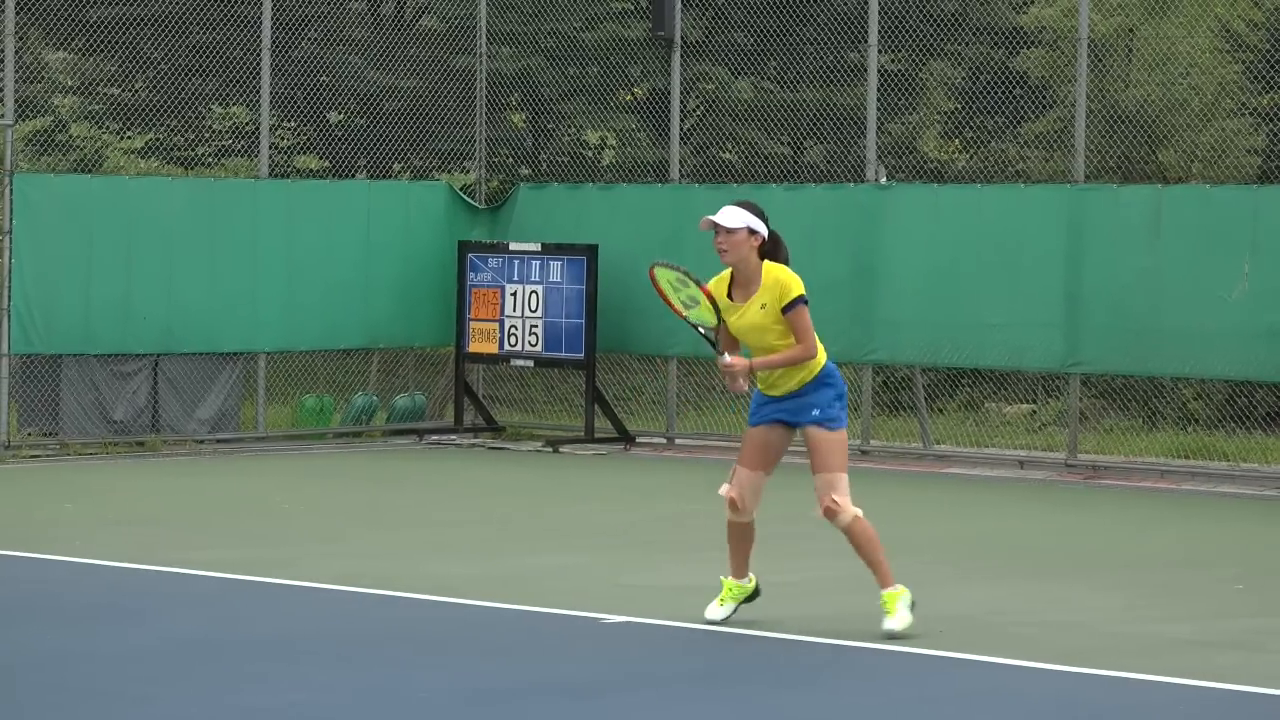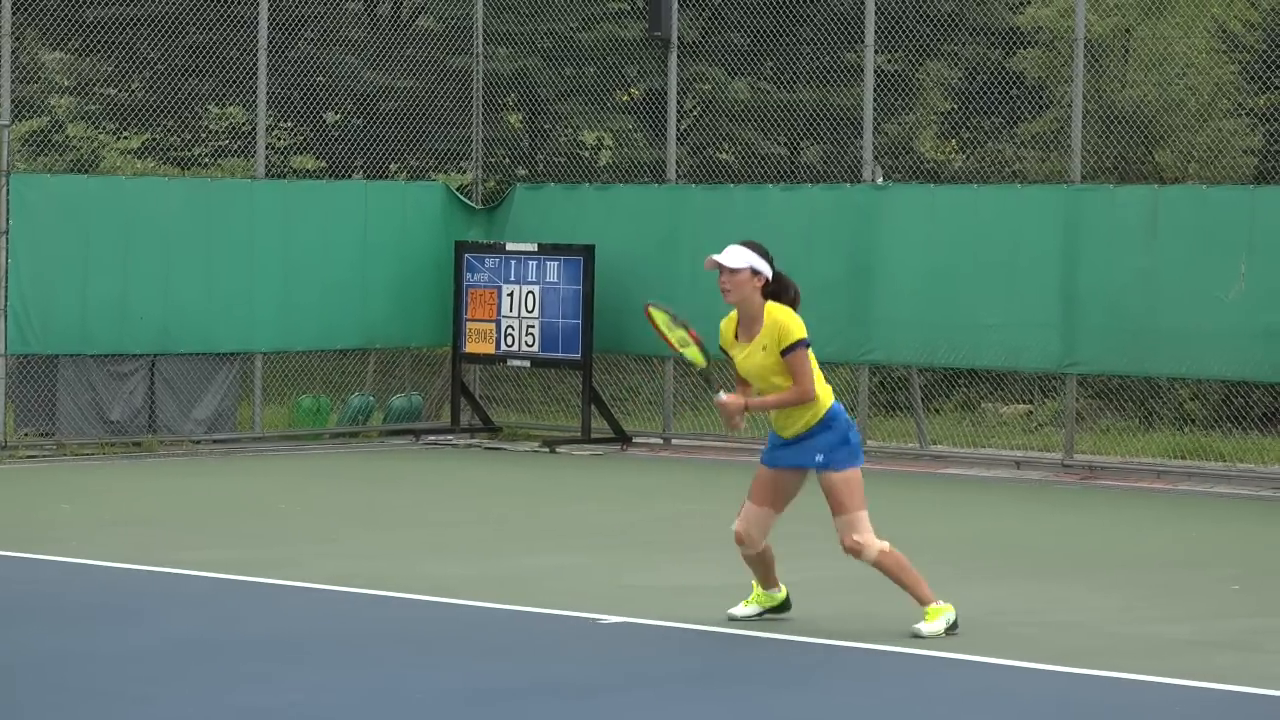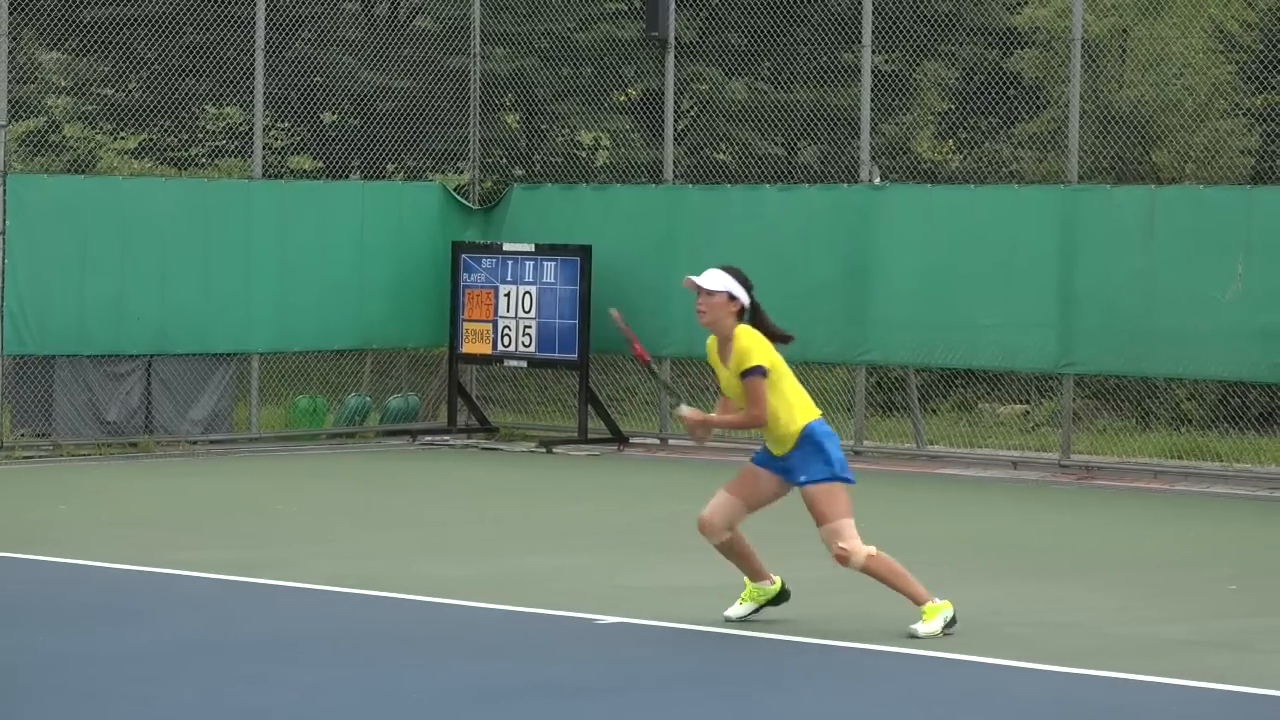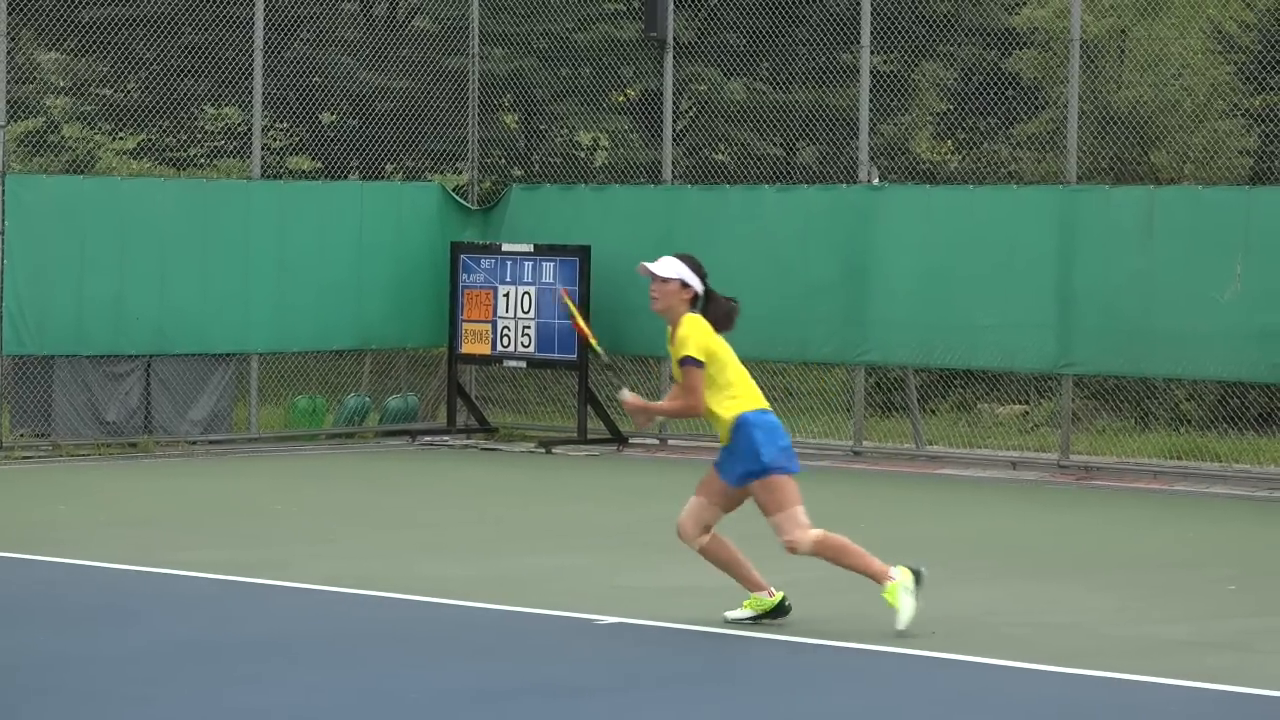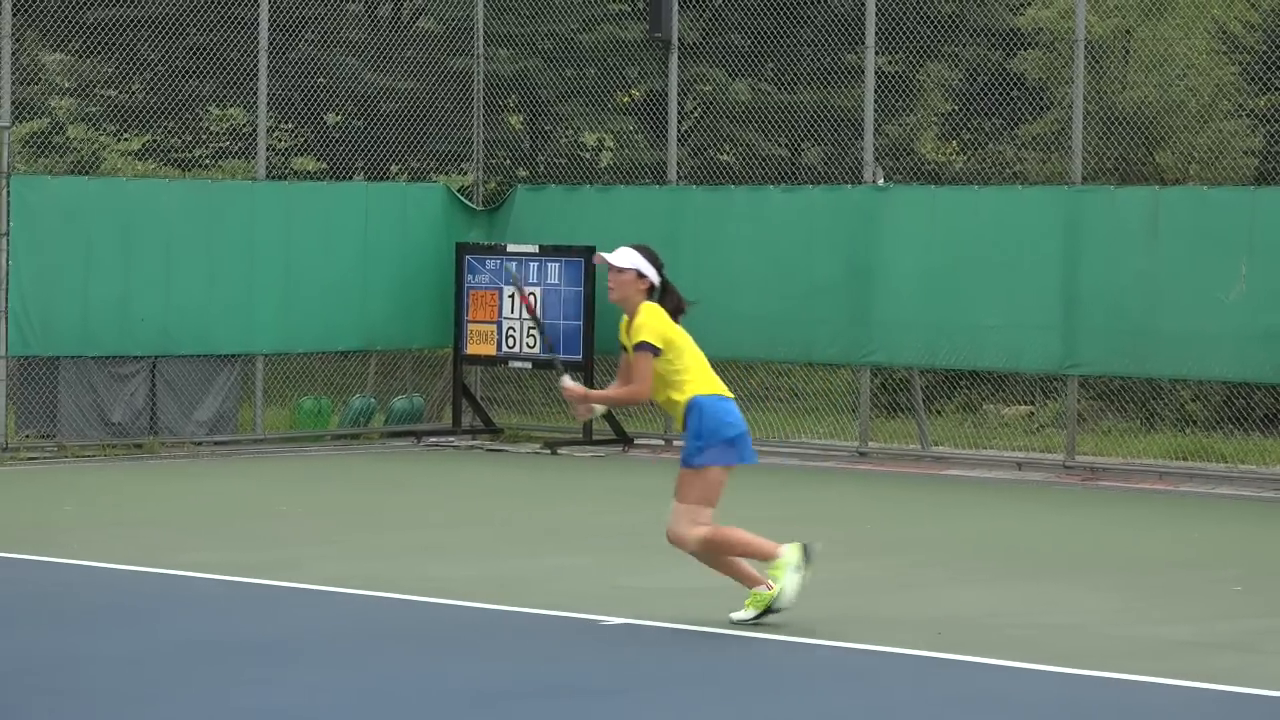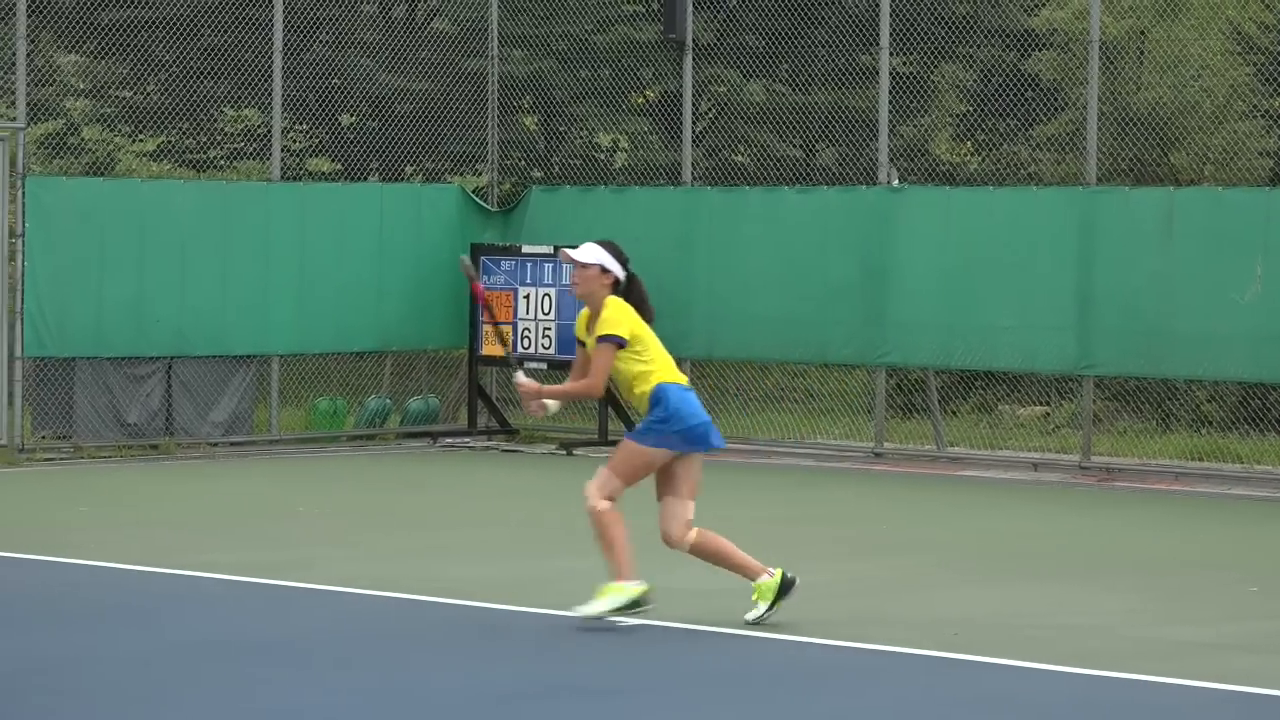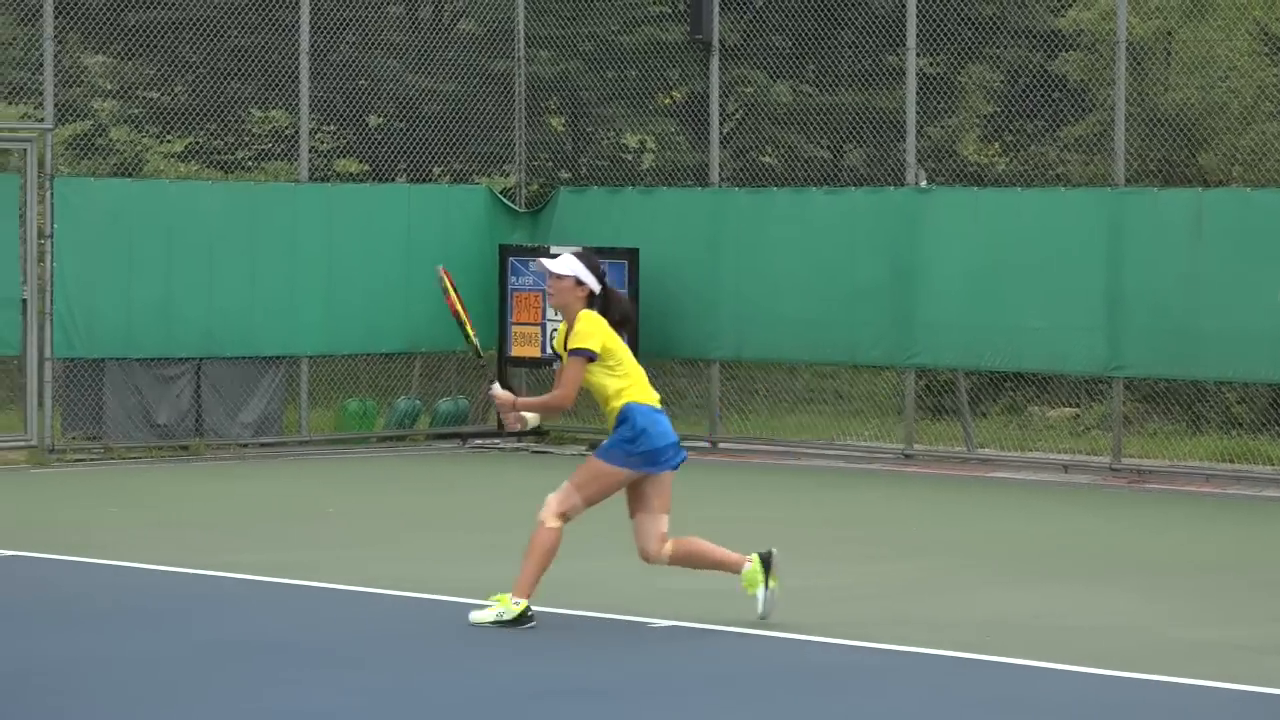
dt=0.1s
person 1, frame 1
left shoulder: (782, 279)
right shoulder: (718, 288)
left elbow: (807, 349)
right elbow: (728, 348)
left wrist: (750, 365)
right wrist: (732, 369)
left hip: (814, 390)
right hip: (770, 398)
left knee: (835, 506)
right knee: (737, 498)
left ankle: (894, 593)
right ankle: (739, 583)
person 1, frame 2
left shoulder: (783, 322)
right shoulder: (728, 328)
left elbow: (806, 392)
left wrist: (746, 404)
right wrist: (736, 408)
left hip: (825, 430)
right hip: (788, 437)
left knee: (859, 542)
right knee: (746, 534)
left ankle: (936, 607)
right ankle: (770, 591)
person 1, frame 3
left shoulder: (748, 346)
right shoulder: (715, 347)
left elbow: (756, 415)
right elbow: (729, 400)
left wrist: (704, 419)
right wrist: (706, 420)
left hip: (809, 445)
right hip: (778, 450)
left knee: (846, 549)
right knee: (711, 522)
left ankle: (935, 606)
right ankle: (765, 586)
person 1, frame 4
left shoulder: (690, 332)
right shoulder: (682, 330)
left elbow: (695, 405)
right elbow: (686, 394)
left wrist: (646, 408)
right wrist: (652, 408)
left hip: (754, 437)
right hip: (739, 441)
left knee: (797, 537)
right knee: (690, 527)
left ankle: (896, 579)
right ankle: (765, 597)
person 1, frame 5
left shoulder: (650, 321)
right shoulder: (630, 322)
left elbow: (641, 393)
right elbow: (623, 382)
left wrist: (586, 394)
right wrist: (592, 402)
left hip: (711, 419)
right hip: (713, 422)
left knee: (689, 532)
right knee: (681, 533)
left ankle: (783, 556)
right ankle: (765, 591)
person 1, frame 6
left shoulder: (613, 315)
right shoulder: (587, 321)
left elbow: (594, 386)
right elbow: (577, 378)
left wrist: (539, 391)
right wrist: (543, 395)
left hip: (673, 411)
right hip: (680, 417)
left knee: (598, 494)
right knee: (676, 532)
left ankle: (627, 585)
right ankle: (769, 580)
person 1, frame 7
left shoulder: (587, 326)
right shoulder: (568, 331)
left elbow: (564, 399)
right elbow: (561, 395)
left wrist: (514, 402)
right wrist: (524, 414)
left hip: (639, 429)
right hip: (650, 432)
left knee: (553, 511)
right knee: (654, 548)
left ankle: (517, 603)
right ankle: (752, 567)
